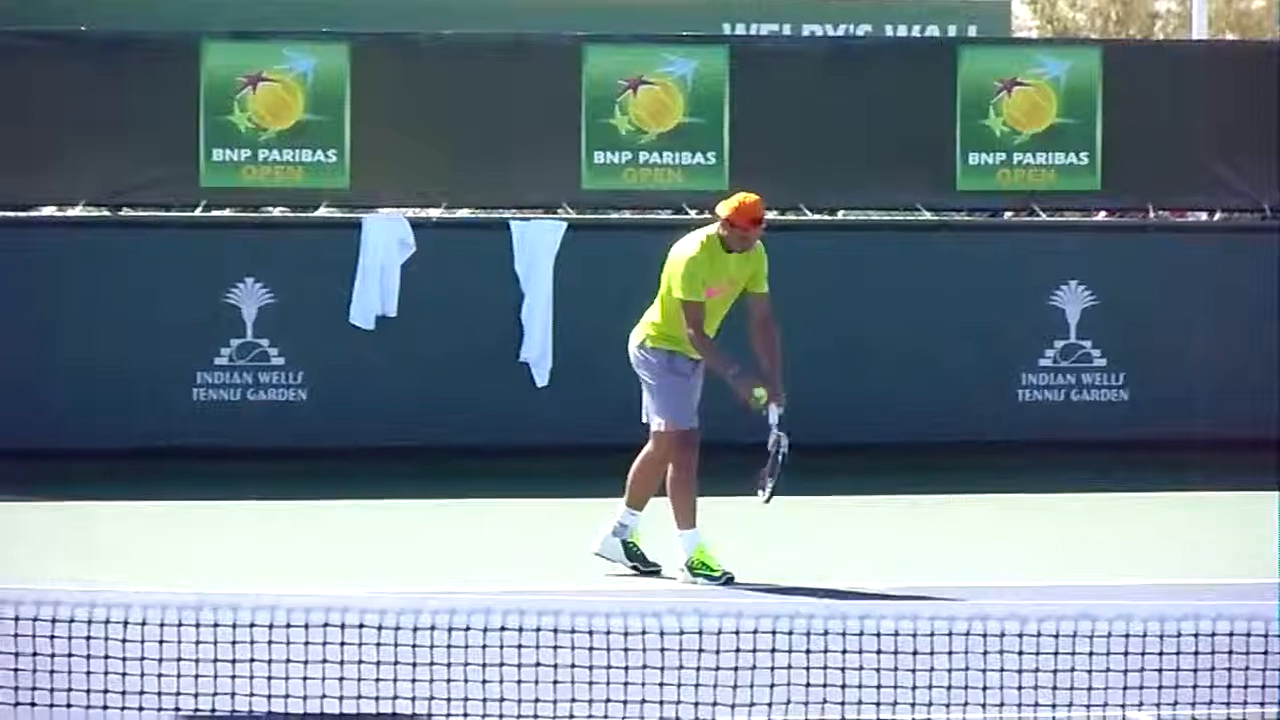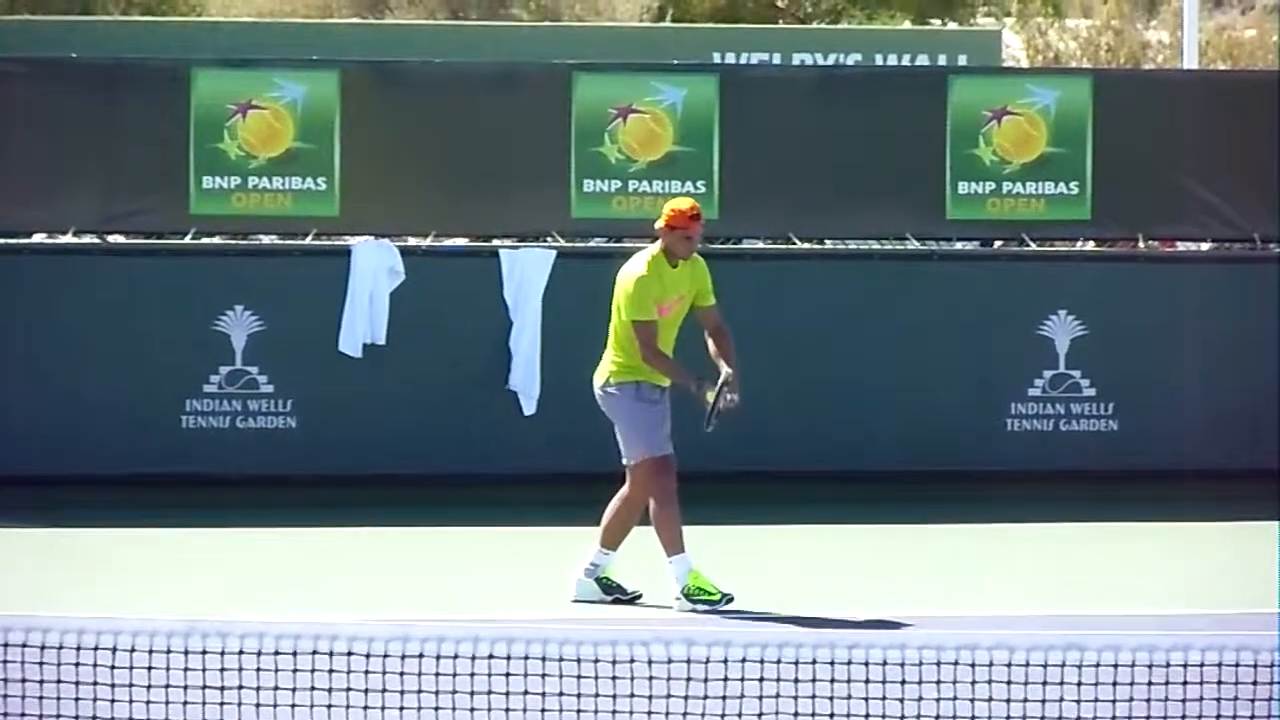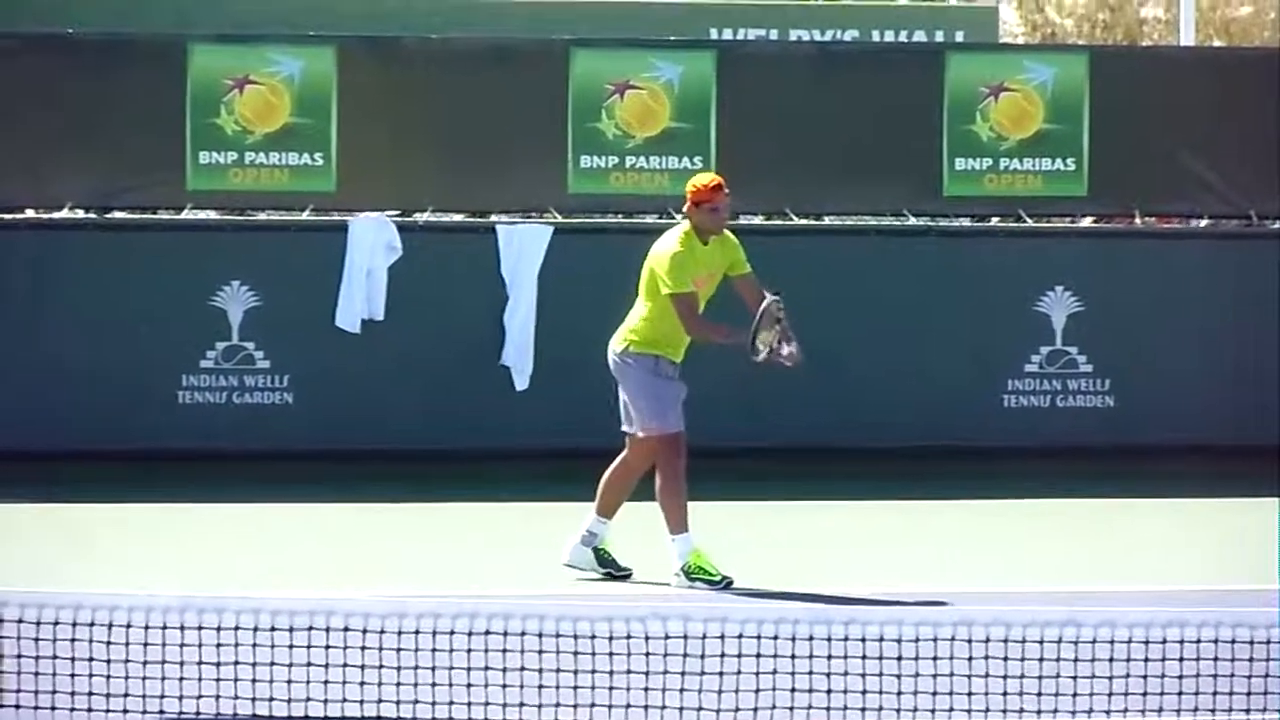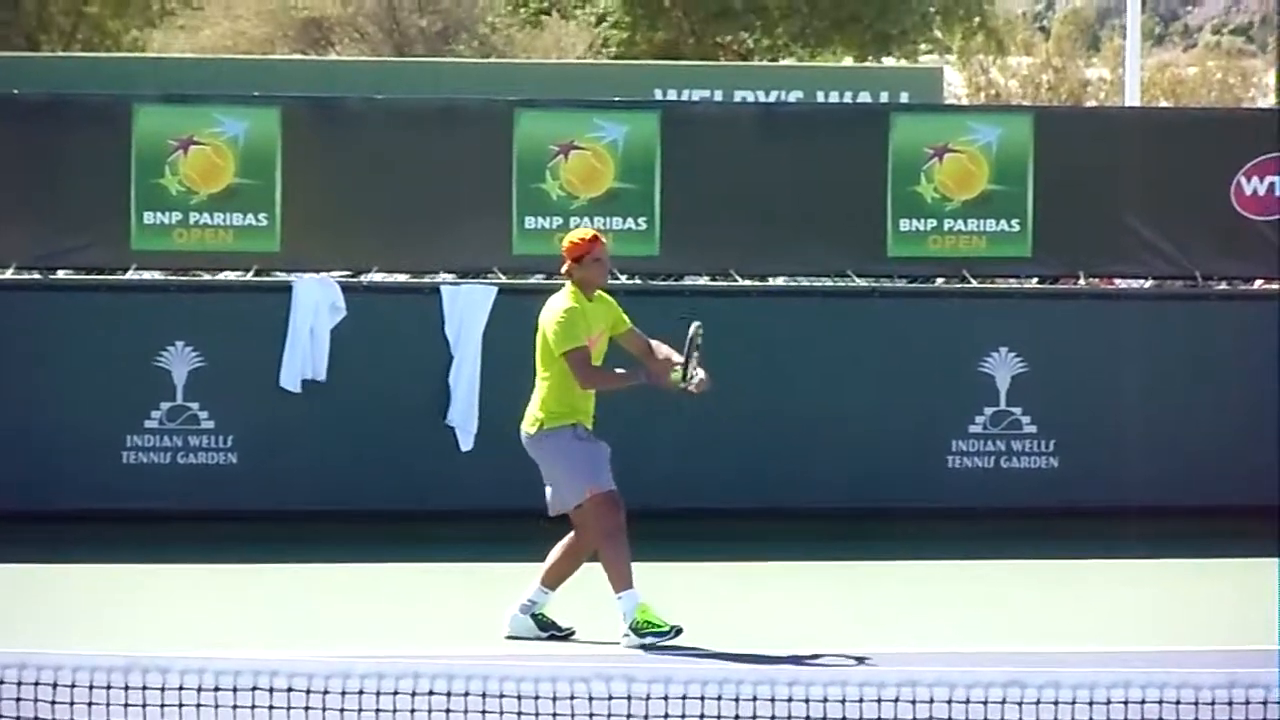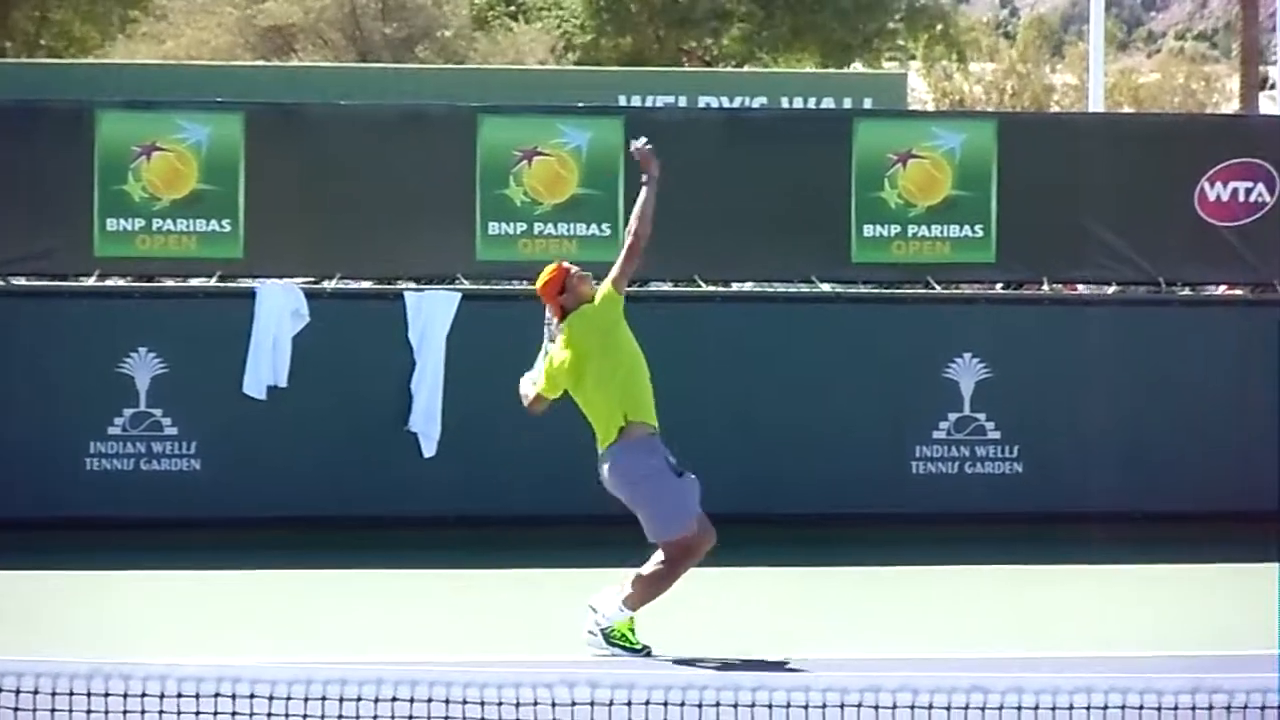
dt=1s
person 1, frame 1
left shoulder: (755, 254)
right shoulder: (691, 256)
left elbow: (762, 319)
right elbow: (694, 331)
left wrist: (773, 378)
right wrist: (735, 376)
left hip: (690, 354)
right hip: (660, 348)
left knee: (661, 446)
right knee: (683, 446)
left ankle: (618, 535)
right ankle: (692, 554)
person 1, frame 2
left shoulder: (696, 268)
right shoulder: (640, 276)
left elbow: (714, 328)
right elbow: (648, 351)
left wrist: (728, 371)
right wrist: (696, 385)
left hip: (651, 384)
right hip: (626, 383)
left knee: (640, 485)
right knee: (661, 478)
left ankle: (592, 576)
right ankle: (686, 582)
person 1, frame 3
left shoulder: (725, 243)
right shoulder: (673, 253)
left elbow: (757, 298)
right elbow: (693, 324)
right wrist: (747, 338)
left hip: (659, 357)
right hip: (641, 354)
left knee: (638, 455)
right knee: (671, 451)
left ankle: (587, 543)
right ankle: (687, 560)
person 1, frame 4
left shoulder: (601, 304)
right shoulder: (564, 312)
left elbow: (646, 347)
right elbow: (587, 376)
left wrist: (686, 365)
right wrist: (647, 376)
left hip: (569, 428)
right hip: (555, 428)
left knee: (588, 529)
right knee: (609, 511)
left ankle: (527, 612)
right ankle: (635, 617)
person 1, frame 5
left shoulder: (559, 355)
right shoulder: (598, 313)
left elbow: (532, 399)
right elbow: (634, 247)
left wrist: (528, 380)
right wrist: (650, 180)
left hip: (630, 457)
right hip: (636, 454)
left knee: (700, 537)
right knee: (683, 550)
left ankle: (615, 604)
right ankle: (610, 621)
